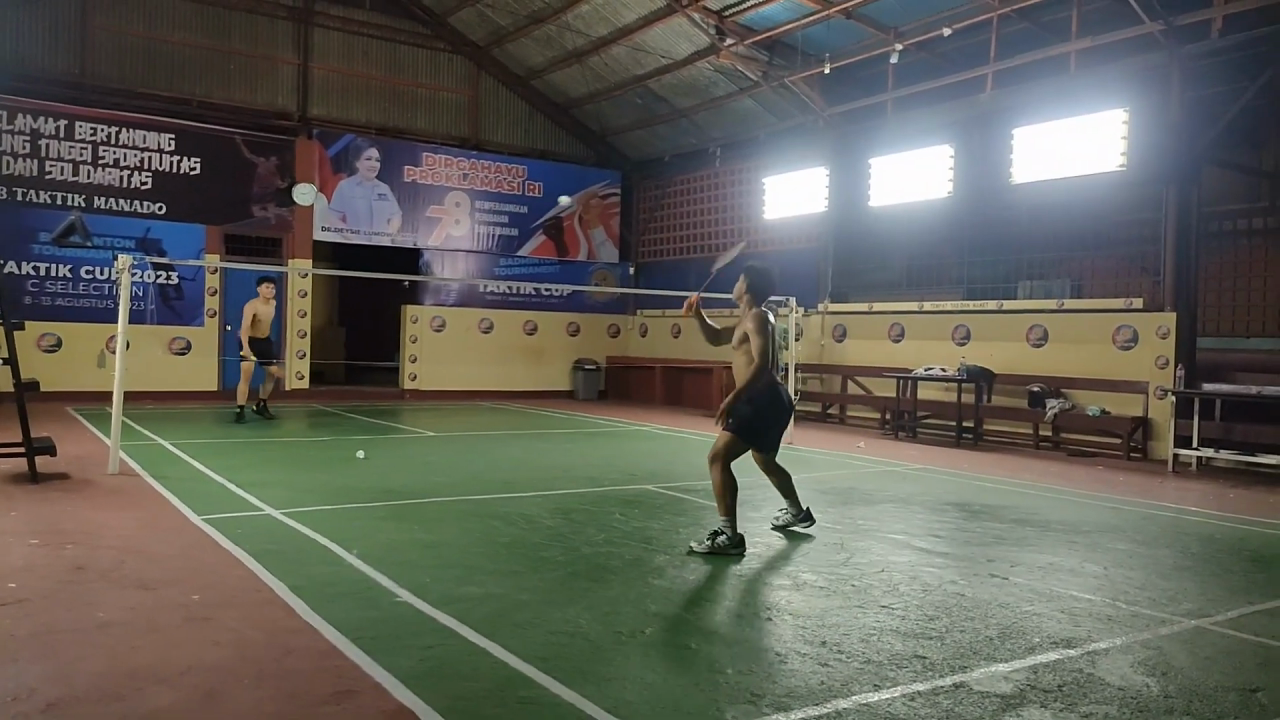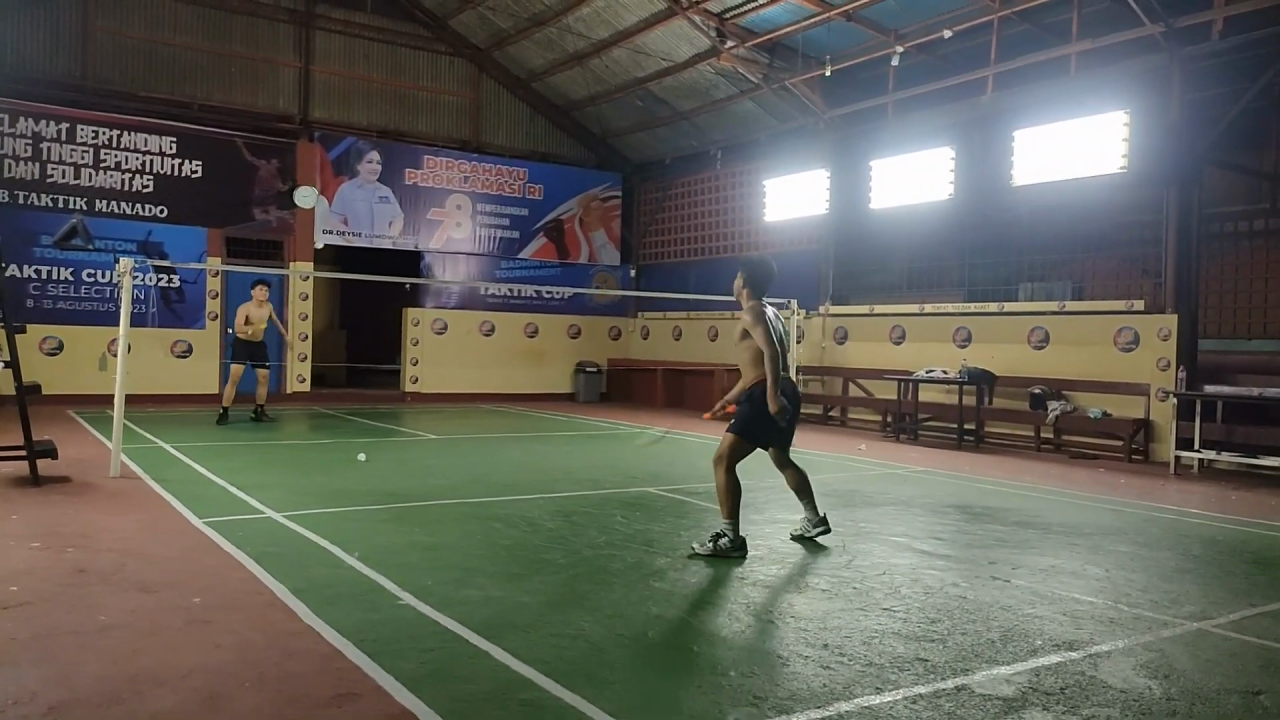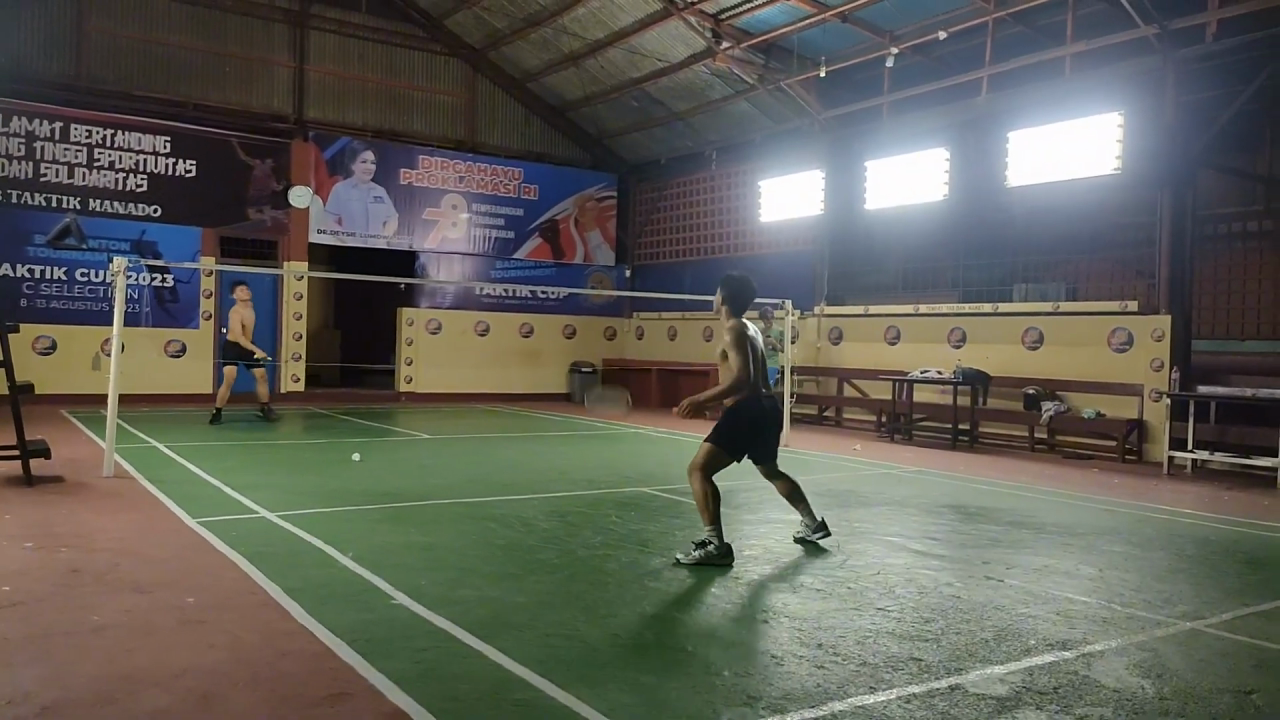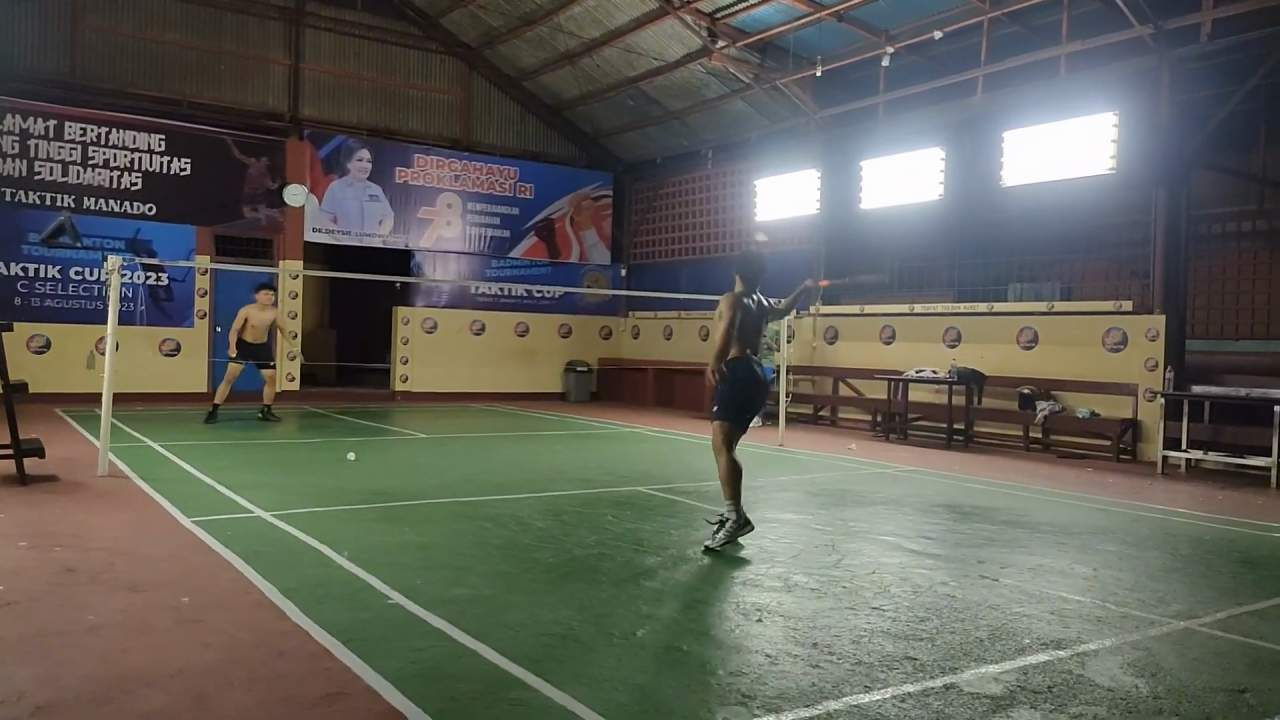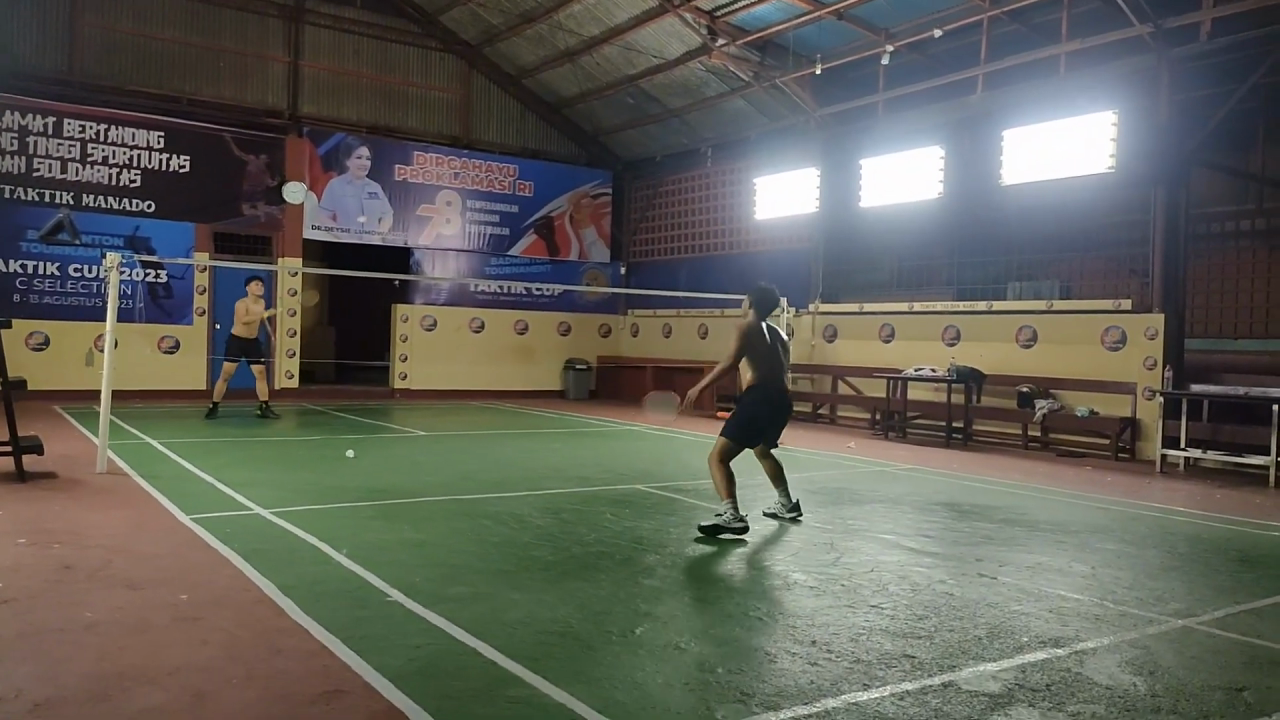
dt=0.4s
person 1, frame 1
left shoulder: (756, 317)
right shoulder: (747, 319)
left elbow: (761, 364)
right elbow: (715, 336)
left wrist: (731, 398)
right wrist: (698, 314)
left hip: (763, 400)
right hip: (771, 400)
left knee: (718, 458)
right knee: (764, 461)
left ankle: (729, 535)
right ankle: (797, 512)
person 1, frame 2
left shoulder: (752, 312)
right shoulder: (768, 314)
left elbow: (771, 353)
left wrist: (772, 395)
right wrist: (729, 399)
left hip: (765, 397)
right hip: (779, 396)
left knee: (723, 460)
right knee: (782, 461)
left ankle: (731, 537)
right ankle: (814, 520)
person 1, frame 3
left shoulder: (733, 332)
right shoulder: (750, 329)
left elbow: (742, 379)
left wrist: (701, 398)
right wrist: (706, 401)
left hip: (747, 412)
right hip: (768, 409)
left knee: (698, 470)
right knee: (771, 471)
left ankle: (715, 544)
right ankle: (813, 525)
person 1, frame 4
left shoulder: (731, 300)
right shoulder: (762, 303)
left elbow: (729, 329)
right elbow: (783, 309)
left wrist: (715, 362)
right wrist: (801, 289)
left hip: (736, 373)
right hip: (755, 377)
left knee: (722, 446)
right knee: (726, 445)
left ankle: (734, 517)
right ankle: (735, 514)
person 1, frame 5
left shoulder: (746, 328)
right shoulder: (779, 336)
left elbow: (731, 362)
left wrist: (699, 387)
left hip: (758, 399)
right hip: (782, 401)
left knee: (717, 458)
right knee: (762, 450)
left ankle: (731, 515)
right ankle: (787, 504)
